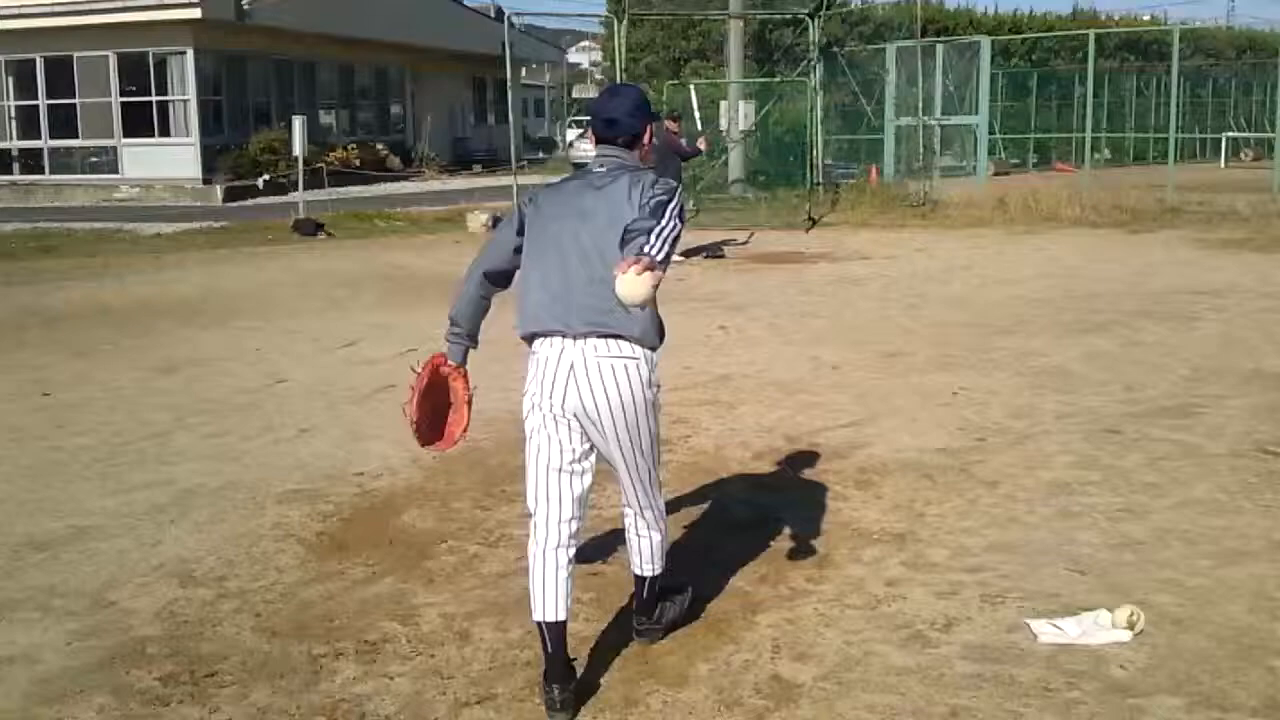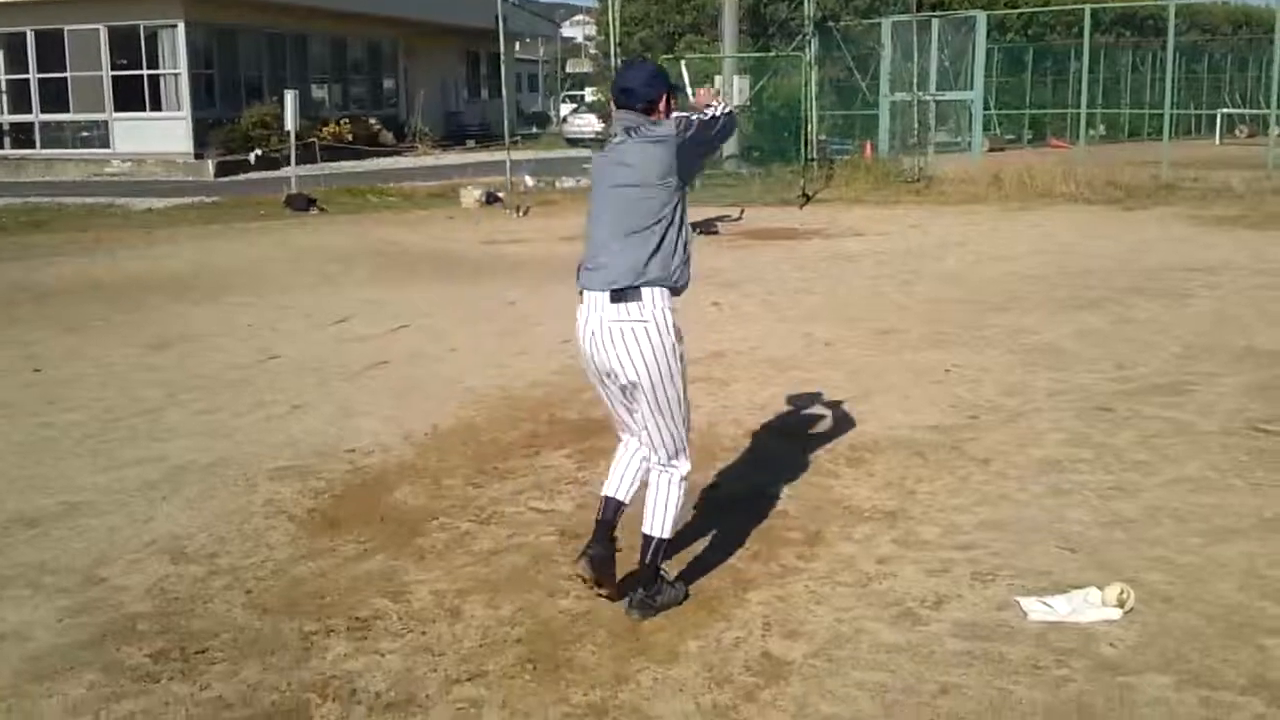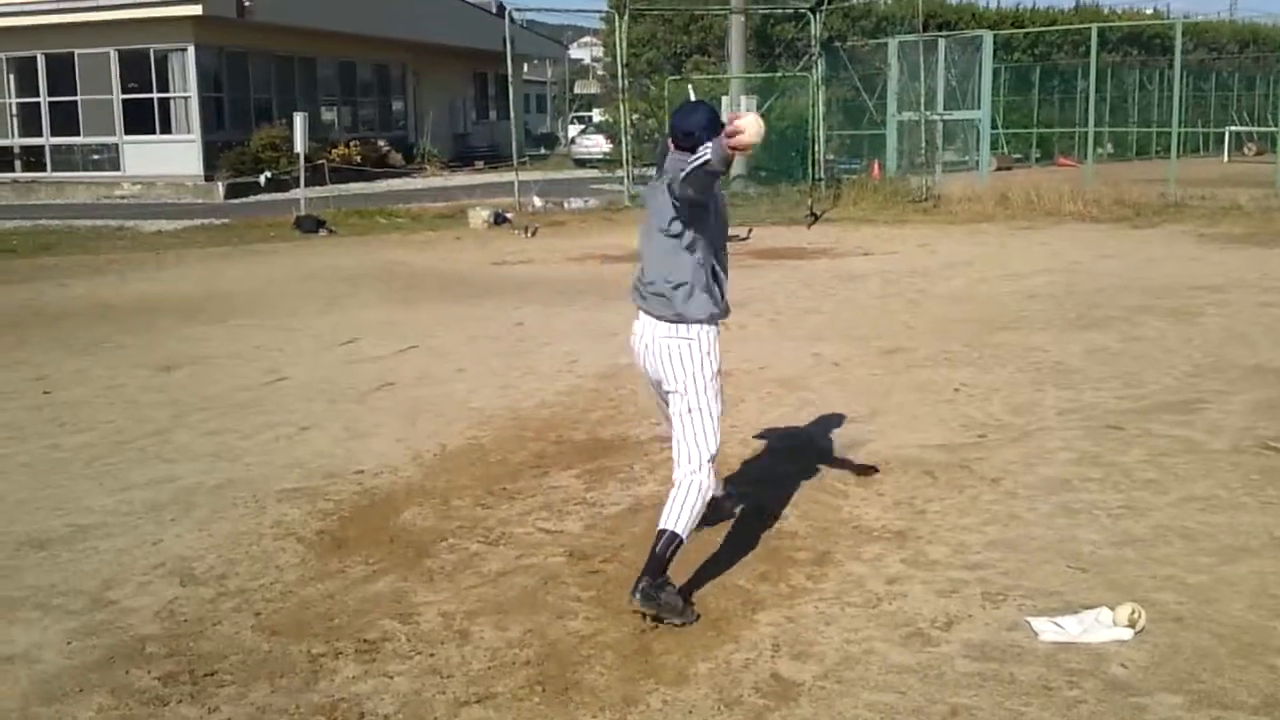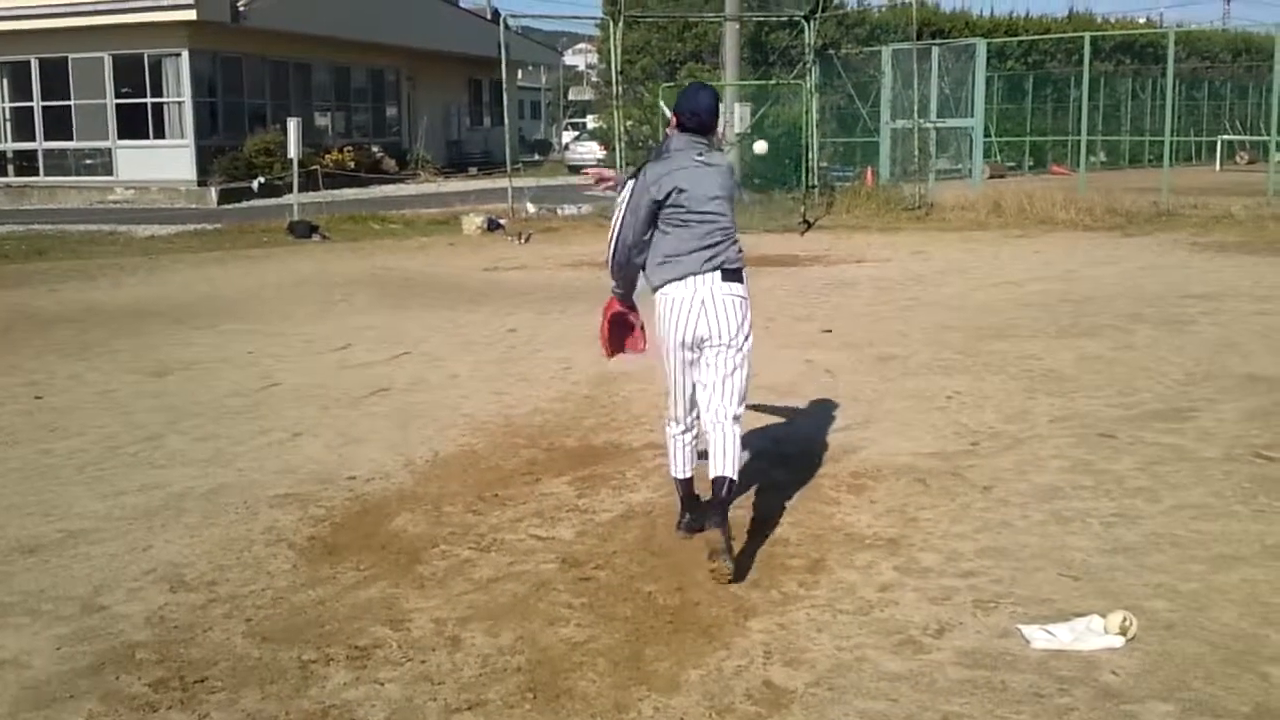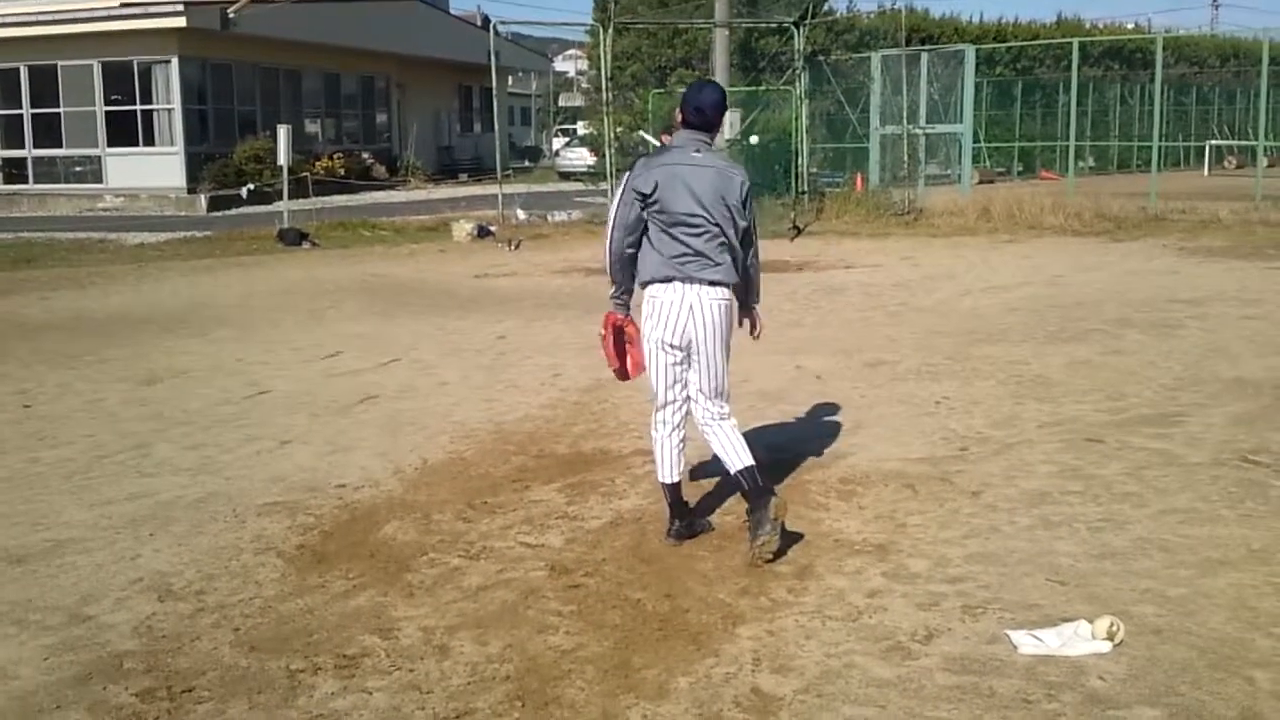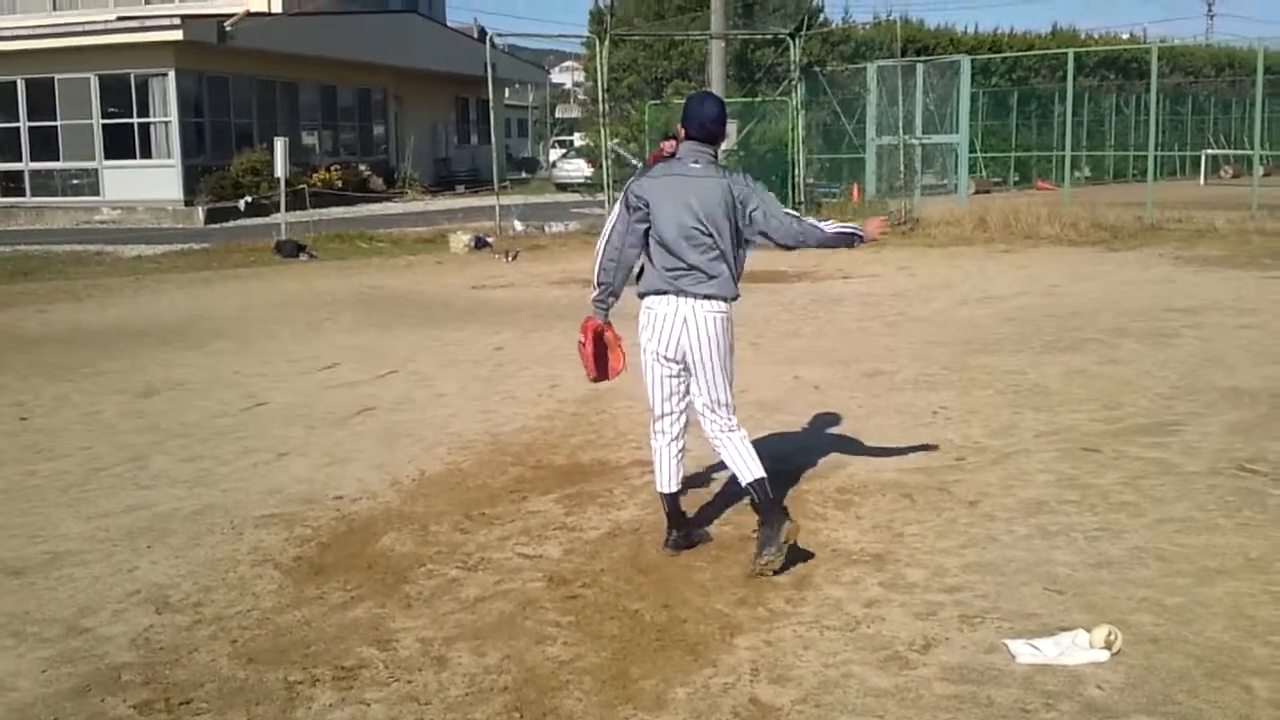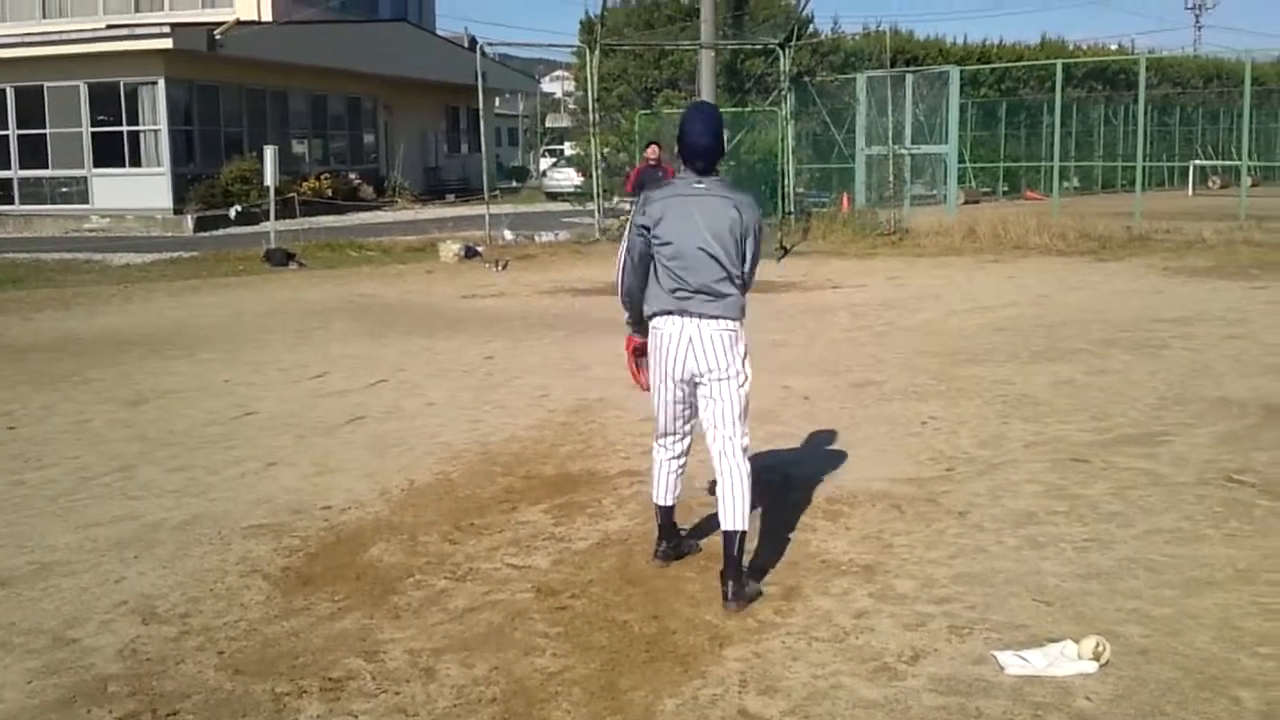
dt=0.4s
person 1, frame 1
left shoulder: (544, 199)
right shoulder: (659, 192)
left elbow: (486, 270)
right elbow: (660, 235)
left wrist: (457, 345)
right wrist: (646, 260)
left hip: (547, 364)
right hip: (618, 362)
left knee: (551, 521)
right knee: (644, 500)
right ankle: (651, 608)
person 1, frame 2
left shoulder: (606, 153)
right shoulder: (664, 144)
right elbow: (719, 123)
left wrist: (692, 118)
right wrist: (710, 109)
left hip: (594, 317)
right hip: (642, 318)
left knee: (636, 438)
right knee: (668, 458)
left ankle: (600, 547)
right ankle: (648, 583)
person 1, frame 3
left shoulder: (659, 189)
right shoulder: (698, 190)
right elbow: (689, 174)
right wrist: (724, 148)
left hip: (647, 333)
right hip: (690, 340)
left knee: (685, 434)
right knee: (698, 464)
left ankle: (704, 504)
right ankle: (653, 580)
person 1, frame 4
left shoulder: (652, 175)
right shoulder: (725, 169)
left elbow: (626, 244)
left wrist: (623, 293)
right wrist: (629, 181)
left hip: (677, 300)
right hip: (728, 296)
left knee: (683, 415)
right knee: (726, 417)
left ankle: (692, 508)
right ankle: (717, 515)
person 1, frame 5
left shoulder: (648, 169)
right shoulder: (733, 176)
left elbow: (621, 240)
right elbow: (747, 246)
left wrist: (620, 301)
right wrist: (749, 302)
left hip: (660, 299)
right hip: (715, 300)
left knee: (662, 411)
right knee: (712, 410)
left ankle: (680, 517)
right ankle: (759, 497)
person 1, frame 6
left shoulder: (647, 182)
right shoulder: (735, 186)
left elbow: (615, 249)
right elbow: (792, 228)
left wrist: (600, 307)
right wrist: (858, 233)
left hip: (659, 312)
right hip: (711, 314)
left knee: (667, 425)
right knee: (722, 421)
left ankle: (677, 526)
right ankle: (770, 512)
person 1, frame 7
left shoulder: (651, 204)
right shoulder: (742, 207)
left elbow: (630, 276)
right elbow: (745, 277)
left wrist: (638, 326)
left hip: (666, 333)
right hip: (722, 336)
left knee: (669, 443)
right knee: (730, 453)
left ankle: (667, 539)
right ankle: (734, 577)
